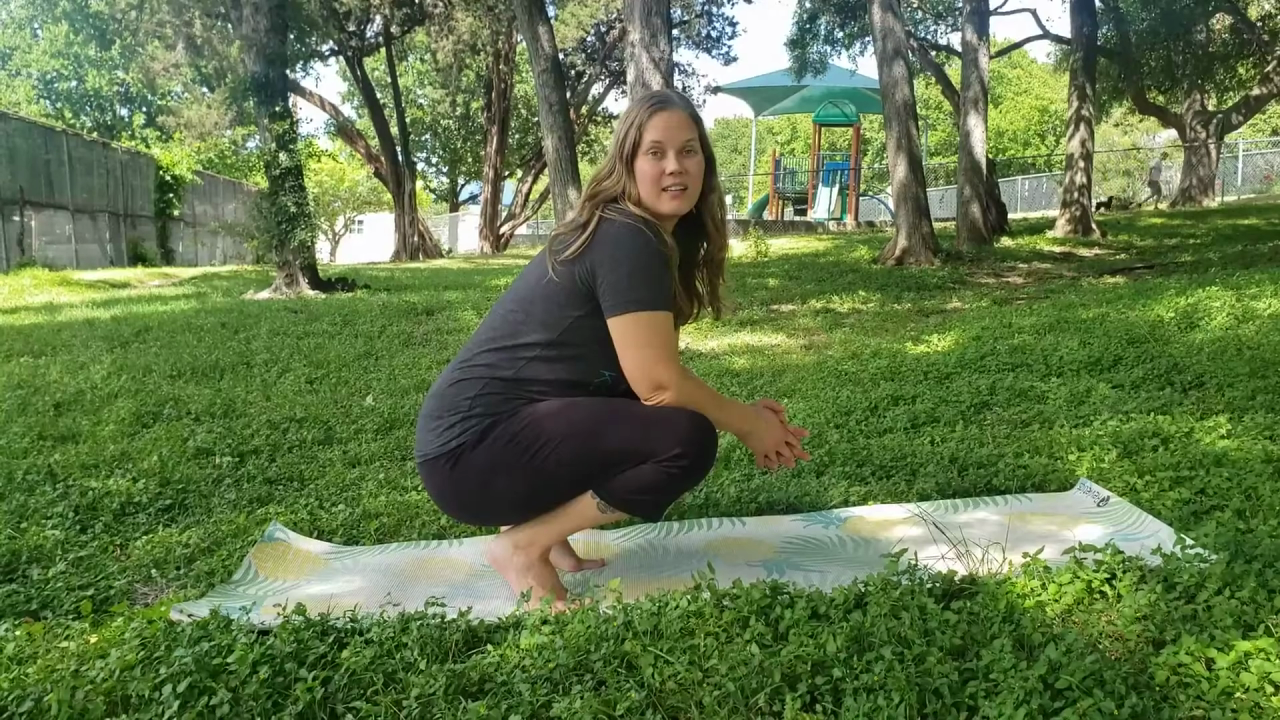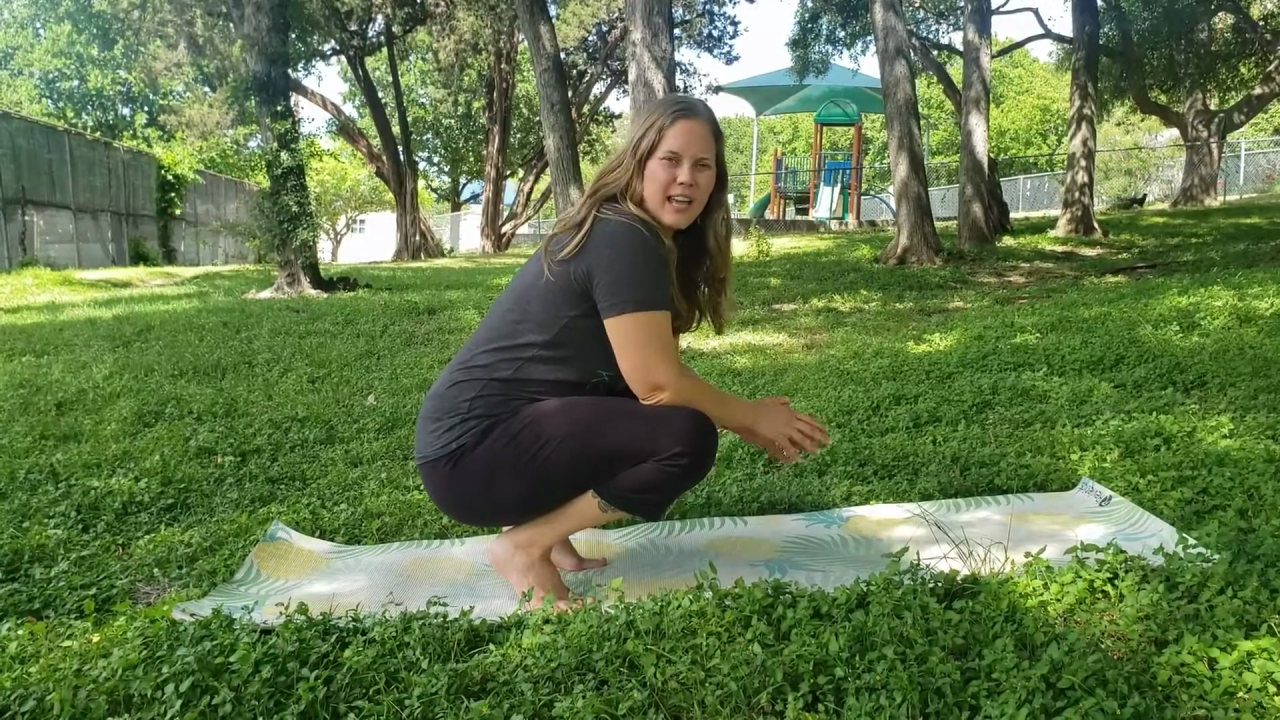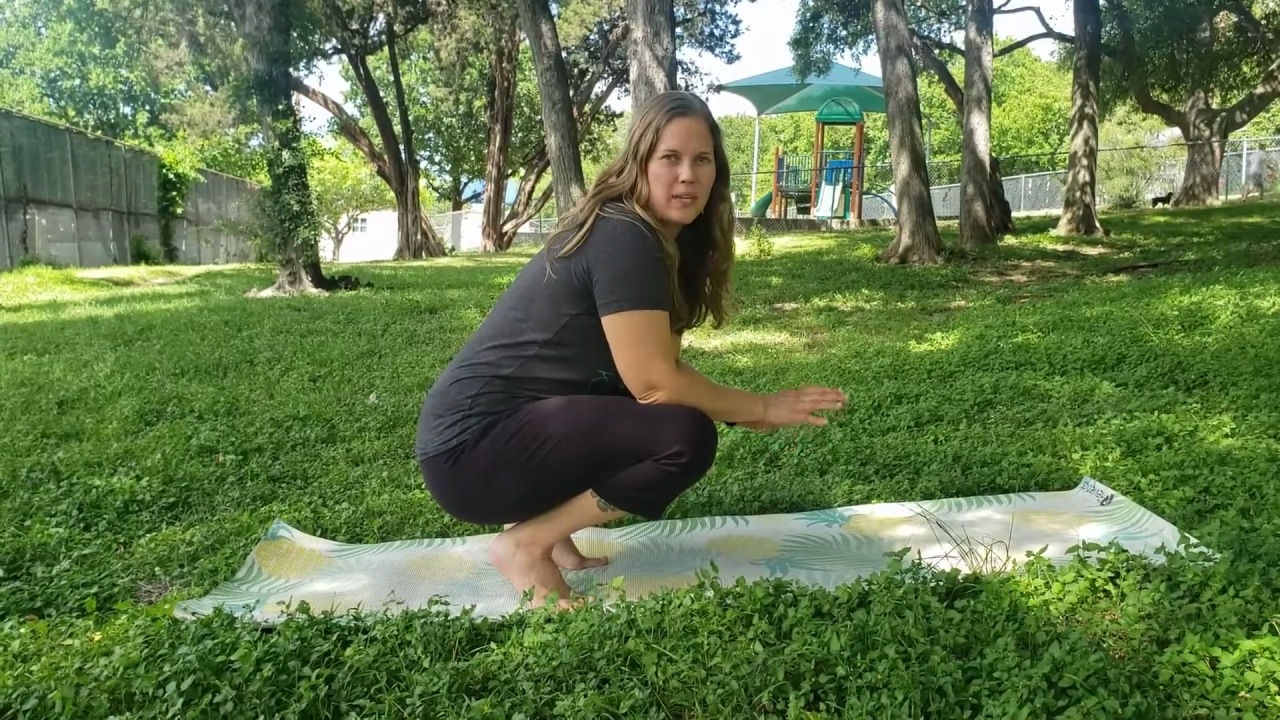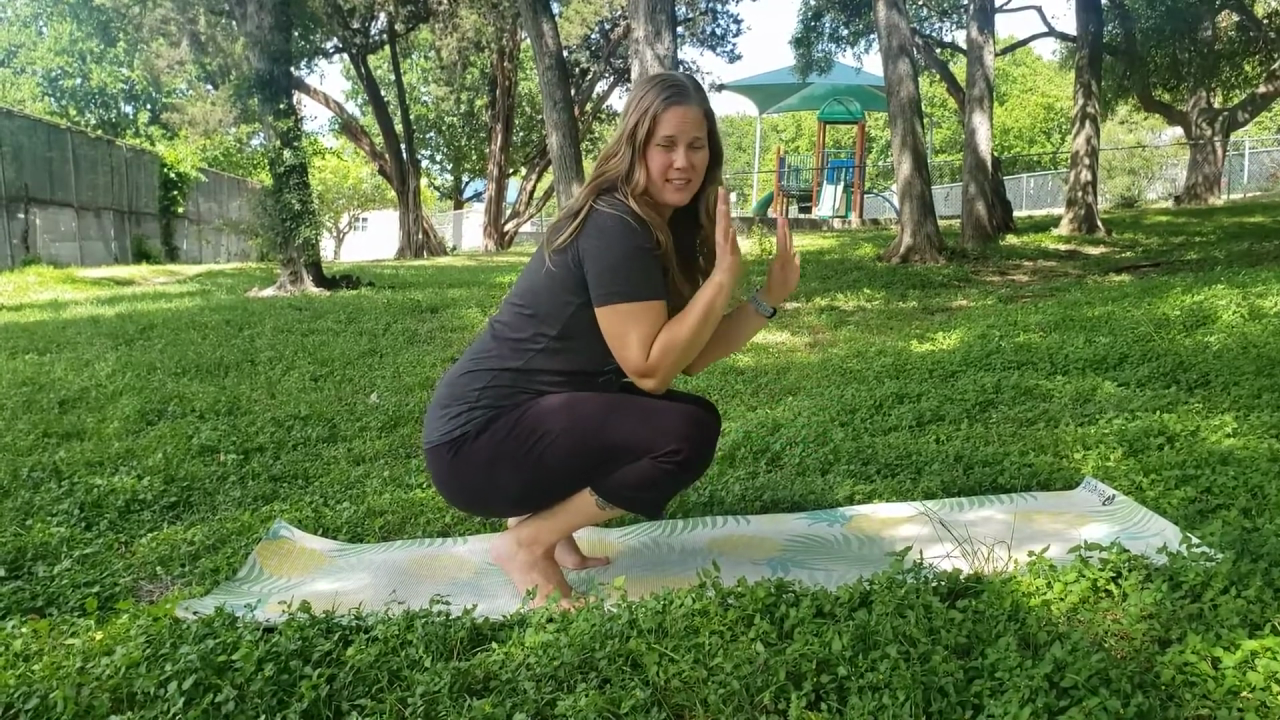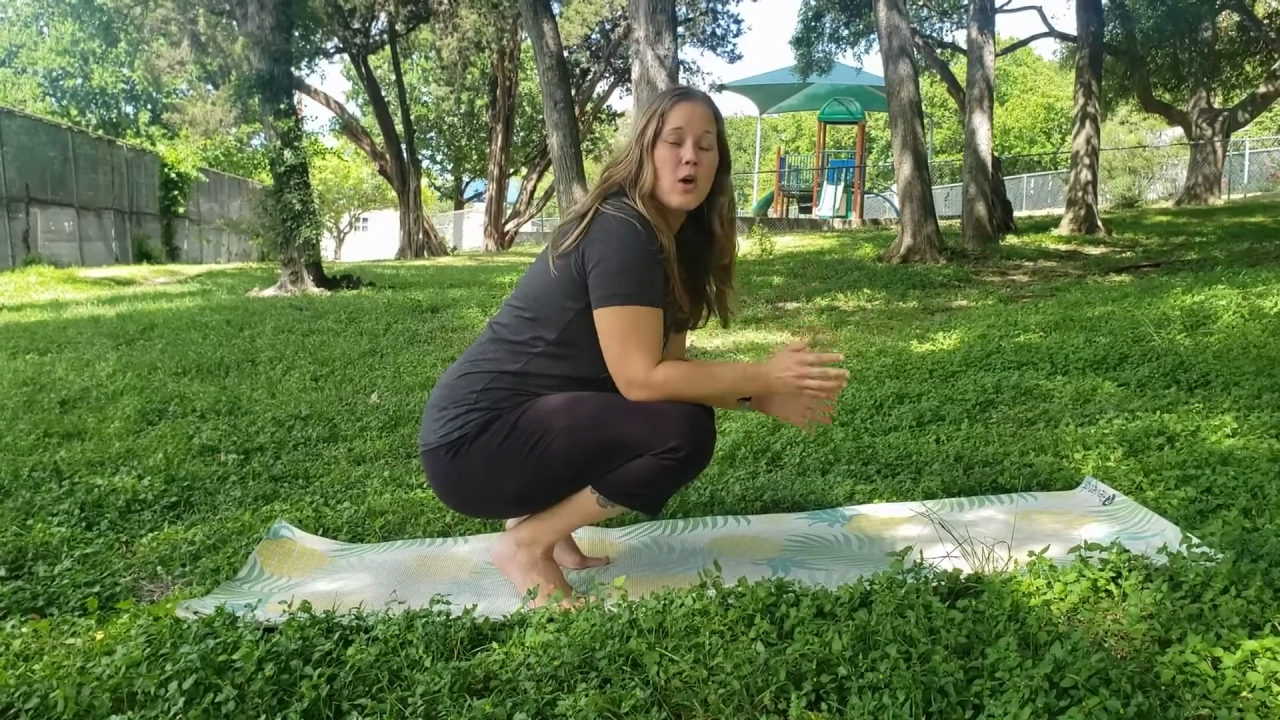
dt=1s
person 1, frame 1
left shoulder: (661, 237)
right shoulder: (625, 239)
left elbow: (656, 379)
right elbow: (659, 384)
left wrist: (742, 414)
right wrist: (747, 423)
left hip: (515, 425)
right hip: (472, 448)
left knee: (678, 416)
right knee: (687, 440)
left ankle: (537, 520)
right ankle: (522, 545)
person 1, frame 2
left shoulder: (660, 238)
right shoulder: (623, 239)
left elbow: (661, 370)
right elbow: (657, 383)
left wrist: (741, 414)
right wrist: (752, 417)
left hip: (519, 424)
right hip: (472, 451)
left knee: (679, 413)
right knee: (687, 440)
left ankle: (540, 522)
right ankle: (524, 545)
person 1, frame 3
left shoulder: (666, 239)
right shoulder: (623, 238)
left elbow: (664, 369)
right elbow: (654, 384)
left wrist: (747, 410)
right wrist: (762, 407)
left hip: (524, 422)
right hip: (472, 447)
left knee: (686, 413)
right knee: (686, 438)
left ankle: (540, 519)
right ankle: (525, 545)
person 1, frame 4
left shoulder: (669, 227)
right shoulder: (614, 228)
left elbow: (687, 356)
right elbow: (650, 368)
left wrist: (769, 297)
right wrist: (724, 275)
left hip: (534, 416)
right hip: (478, 437)
left knee: (696, 416)
right knee: (686, 435)
left ankle: (539, 514)
right ankle: (527, 544)
person 1, frame 5
left shoulder: (679, 240)
right shoulder: (621, 232)
left elbow: (667, 367)
right elbow: (640, 379)
left wrist: (762, 396)
right wrist: (765, 374)
left hip: (531, 419)
right hip: (476, 439)
left knee: (688, 412)
right knee: (684, 435)
left ankle: (542, 515)
right ankle: (526, 545)
